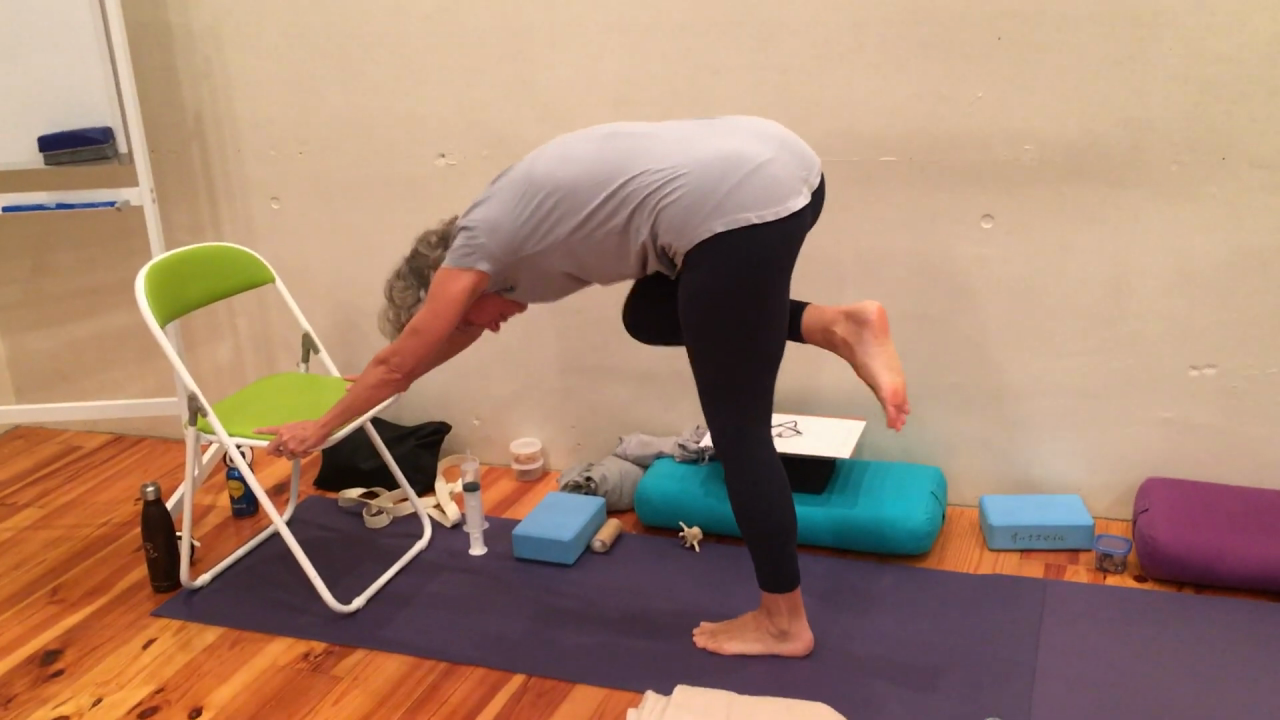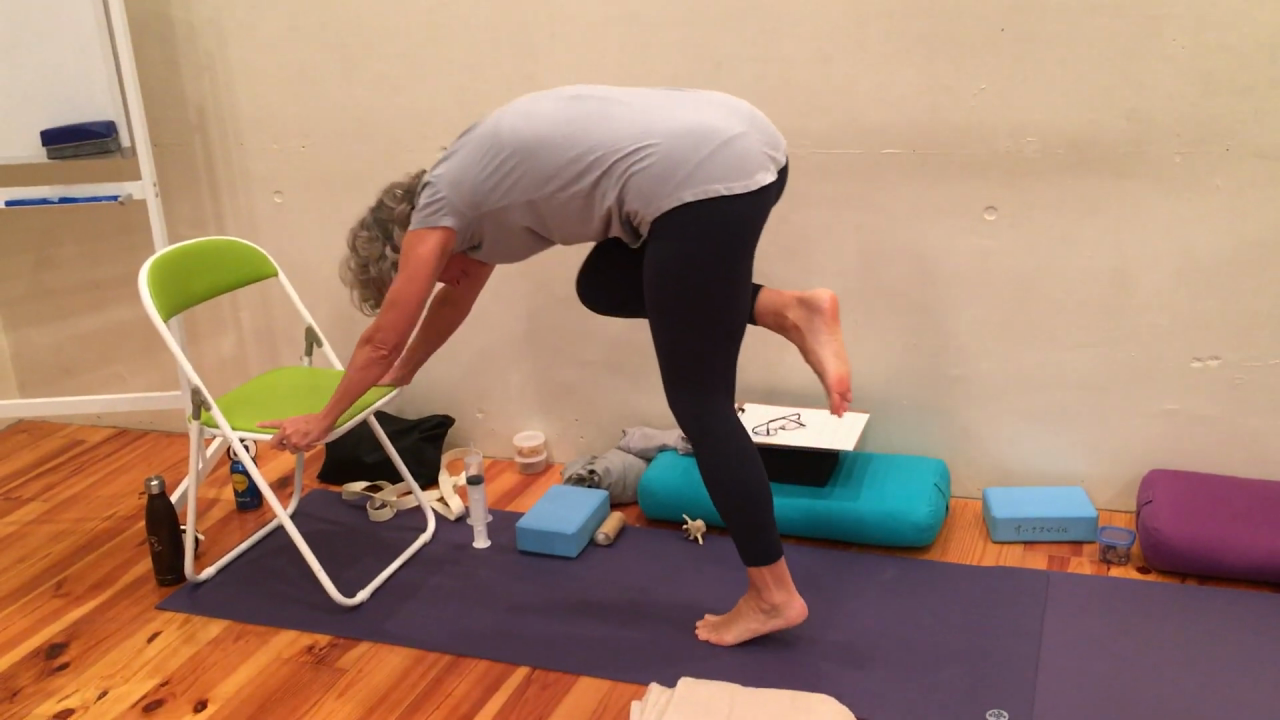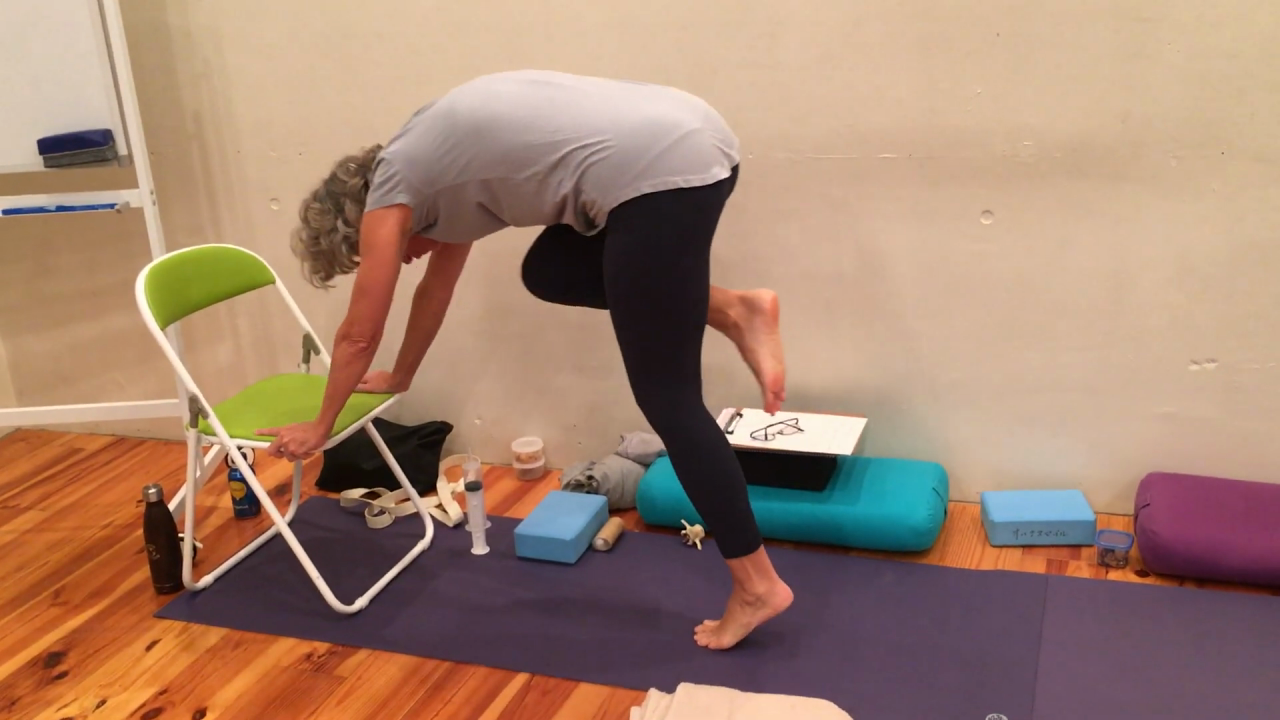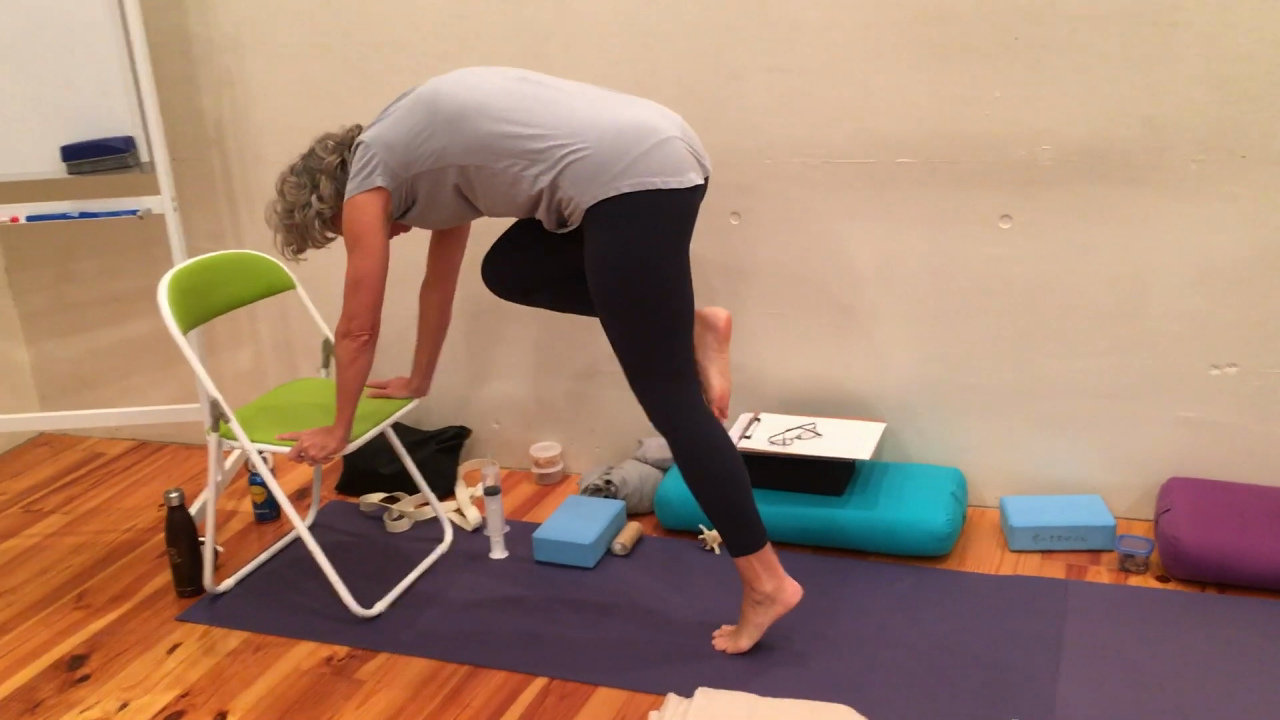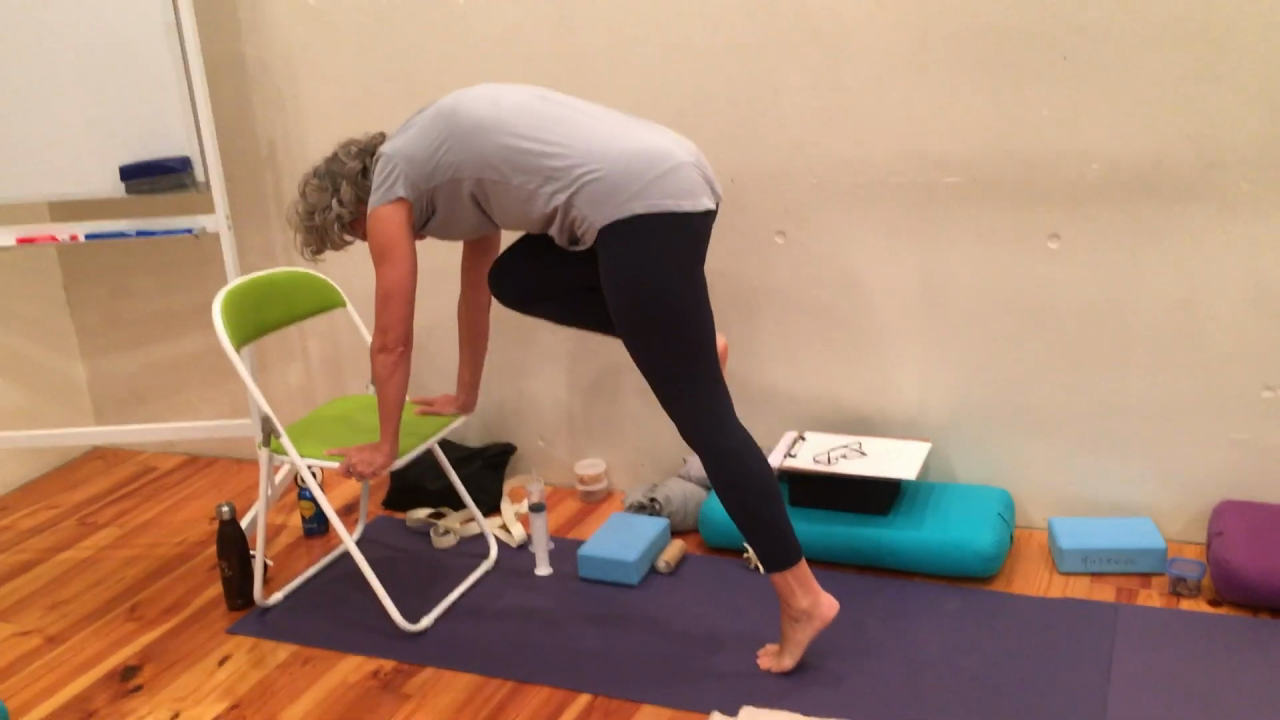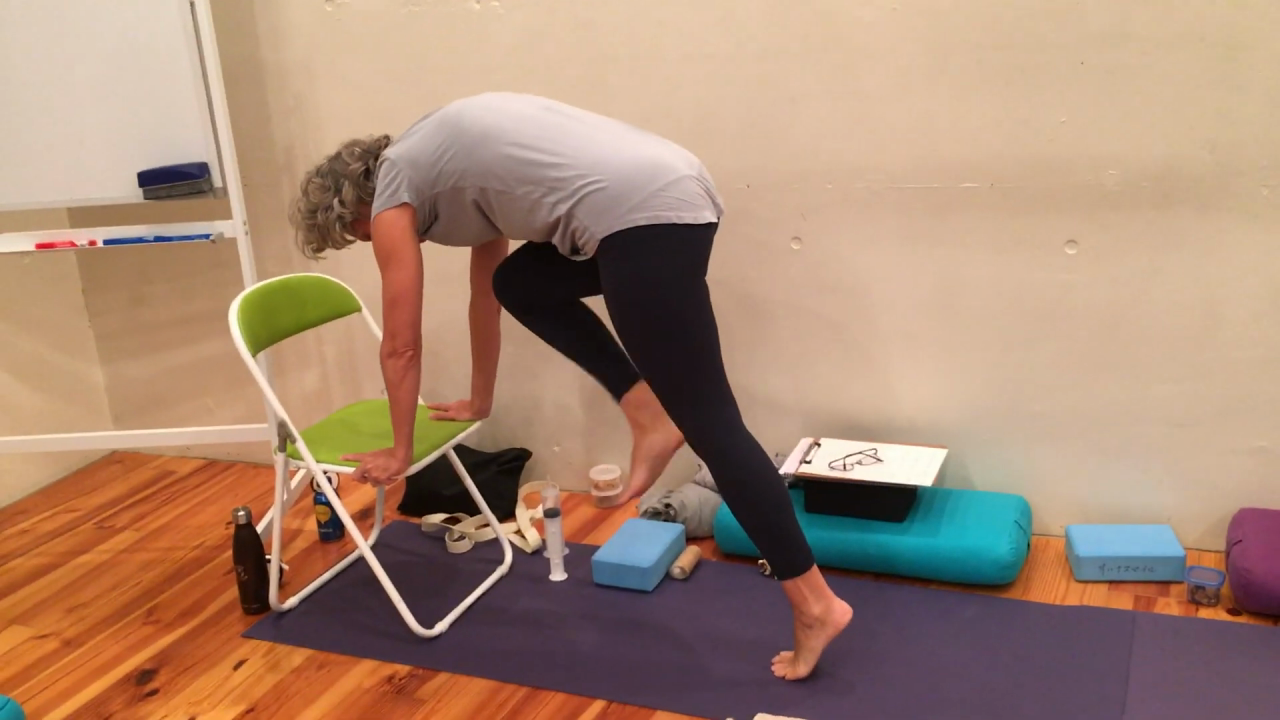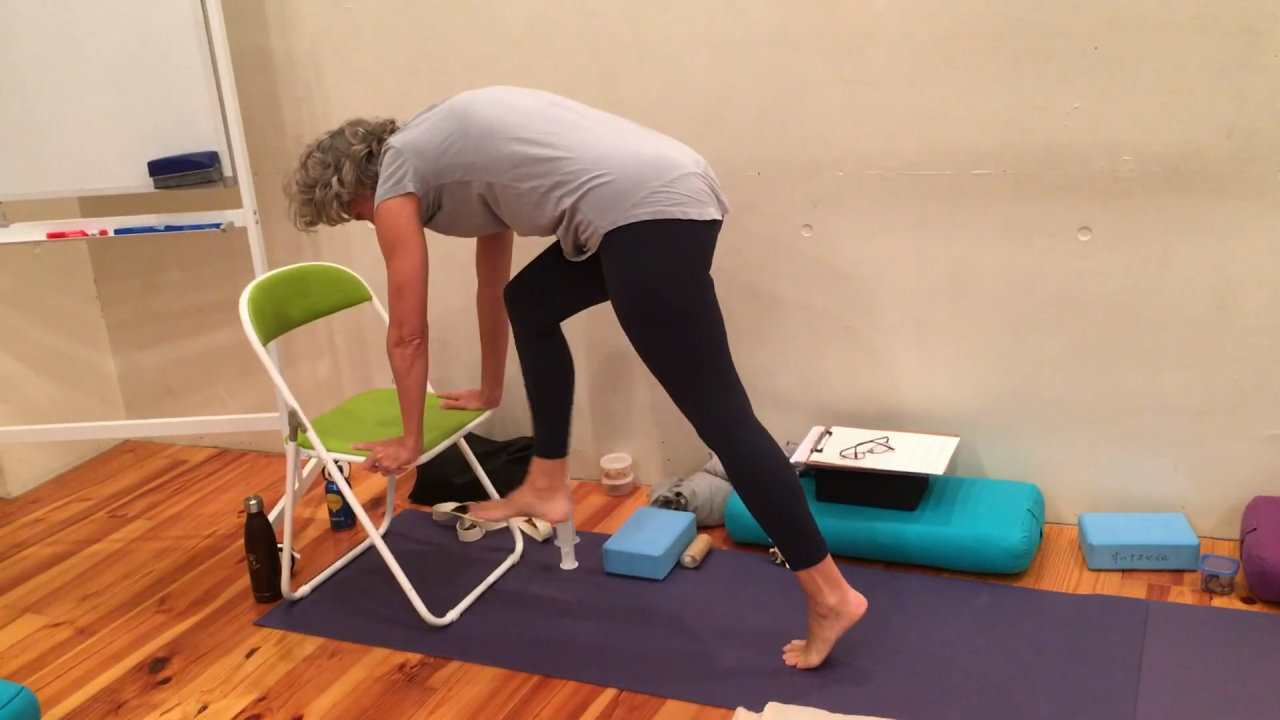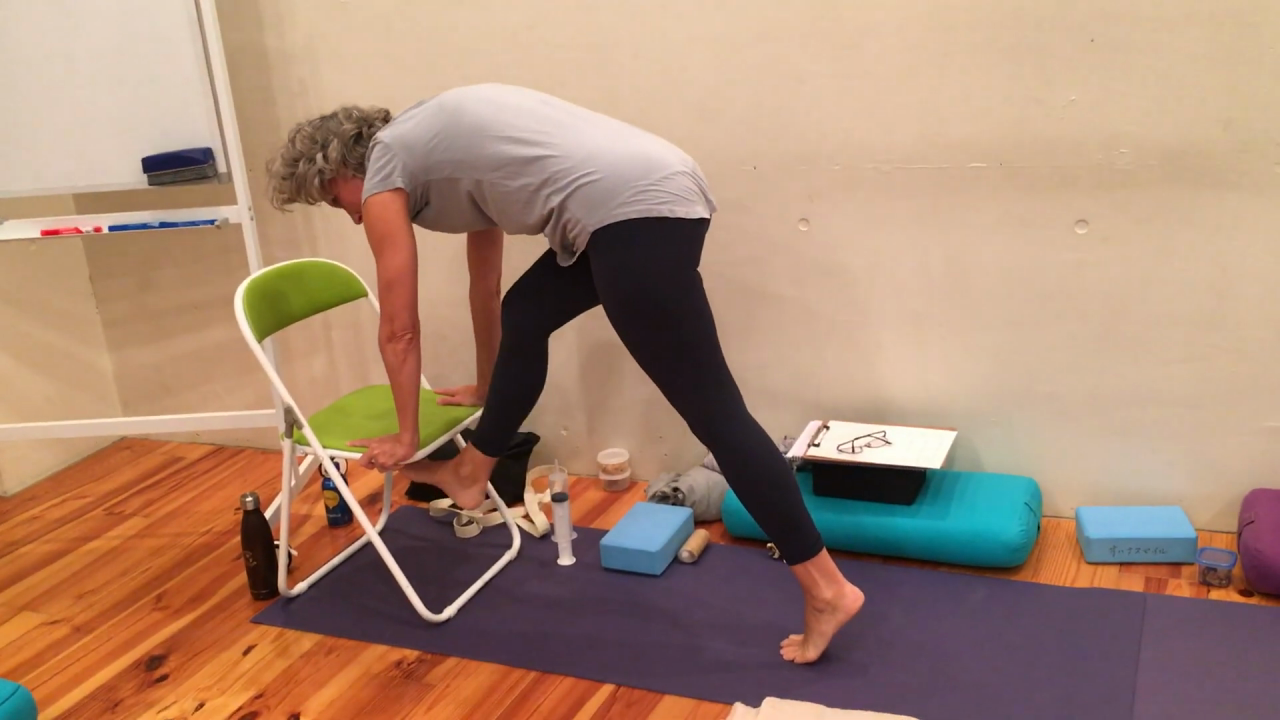
dt=0.4s
person 1, frame 1
left shoulder: (474, 249)
right shoulder: (504, 225)
left elbow: (396, 362)
right elbow: (448, 340)
left wrist: (320, 429)
right wrist: (396, 381)
left hip: (737, 205)
right hip: (778, 163)
left knee: (736, 430)
right knee: (650, 319)
left ankle: (783, 623)
right ankle: (836, 326)
person 1, frame 2
left shoulder: (436, 209)
right shoulder: (472, 188)
left elbow: (383, 340)
right elbow: (457, 298)
left wrist: (323, 421)
right wrist: (402, 373)
left hip: (702, 177)
right hip: (740, 143)
left knee: (698, 404)
right knee: (603, 287)
left ankle: (773, 596)
right ankle: (787, 310)
person 1, frame 3
left shoulder: (390, 191)
right shoulder: (432, 169)
left elbow: (358, 334)
right elbow: (437, 285)
left wrist: (320, 427)
right wrist: (400, 377)
left hip: (659, 170)
right hip: (689, 139)
left knee: (666, 398)
right knee: (549, 274)
left ankle: (757, 587)
right ankle: (730, 309)
person 1, frame 4
left shoulder: (367, 177)
right shoulder: (415, 152)
left elbow: (357, 329)
right elbow: (439, 280)
left wrist: (338, 431)
right wrist: (418, 380)
left hip: (630, 178)
right hip: (659, 150)
left knee: (669, 399)
right knee: (509, 272)
left ankle: (766, 583)
right ankle: (686, 323)
person 1, frame 5
left shoulder: (389, 191)
right shoulder: (439, 160)
left elbow: (392, 342)
right elbow: (475, 290)
left wrist: (385, 446)
right wrist: (465, 396)
left hip: (642, 202)
right hip: (670, 175)
left knee: (699, 414)
right knee: (513, 279)
left ankle: (803, 599)
right ankle: (689, 346)
person 1, frame 6
left shoulder: (392, 195)
right shoulder: (439, 161)
left elbow: (400, 346)
right elbow: (484, 296)
left wrist: (399, 452)
right wrist: (478, 402)
left hip: (643, 214)
right hip: (671, 186)
left knee: (708, 423)
right knee: (516, 284)
left ankle: (816, 606)
right ankle: (649, 415)
person 1, frame 7
left shoulder: (396, 181)
right shoulder: (445, 150)
left elbow: (407, 335)
right elbow: (491, 286)
left wrist: (409, 441)
right wrist: (489, 391)
left hip: (646, 211)
right hip: (672, 186)
left knee: (719, 417)
right knee: (527, 303)
left ankle: (831, 596)
right ankle: (547, 485)
person 1, frame 8
left shoulder: (385, 173)
right shoulder: (433, 145)
left elbow: (400, 329)
right elbow: (486, 287)
left wrist: (406, 436)
right wrist: (486, 385)
left hip: (634, 212)
right hip: (661, 186)
left knee: (713, 413)
right knee: (525, 314)
left ankle: (827, 591)
right ankle: (471, 472)
